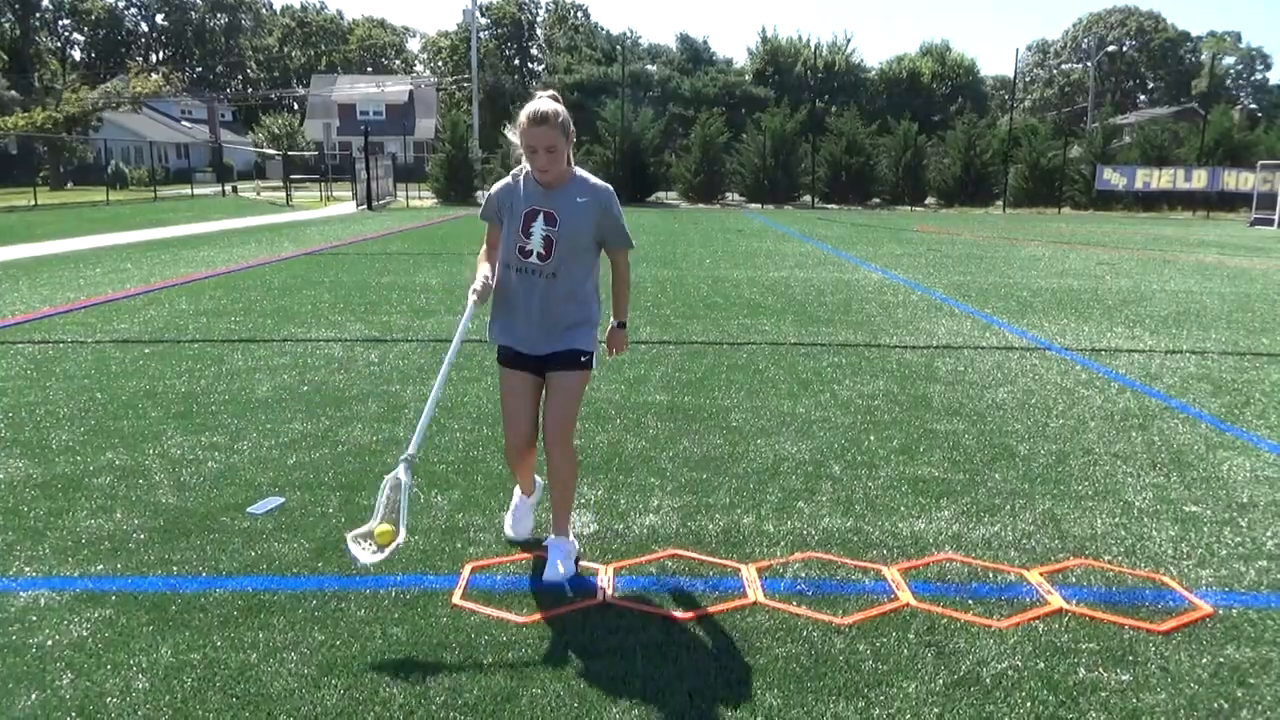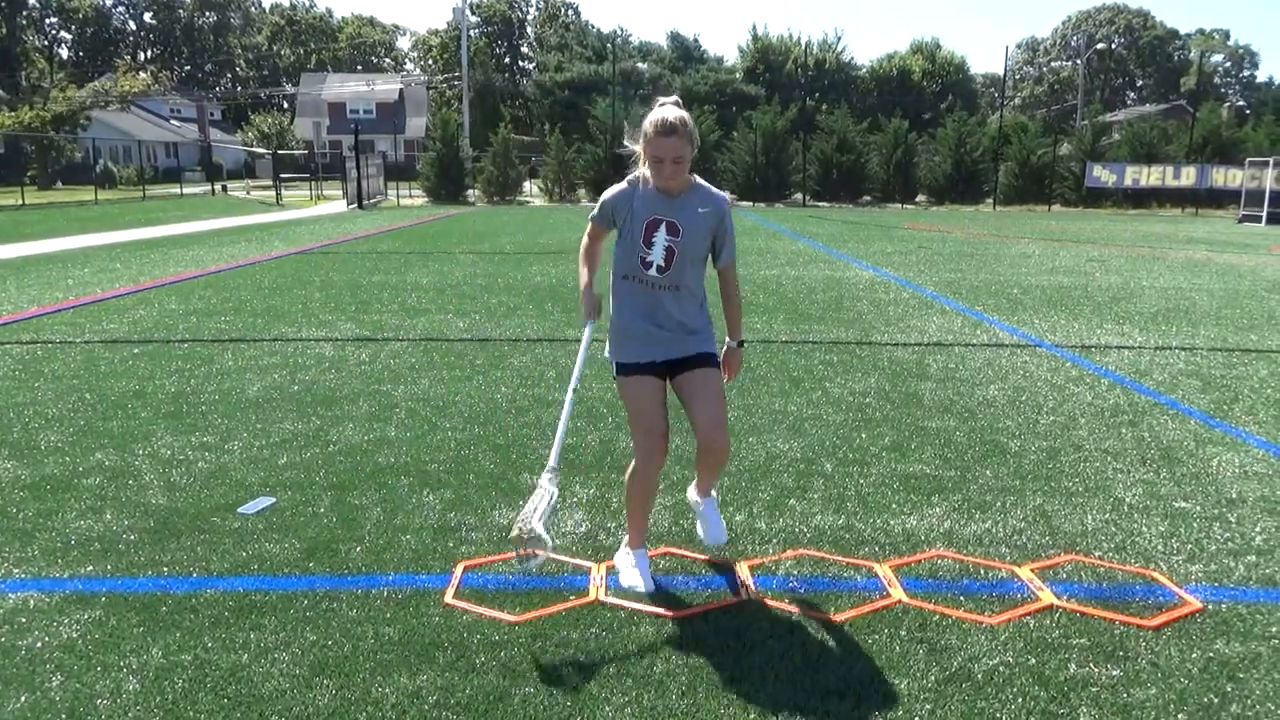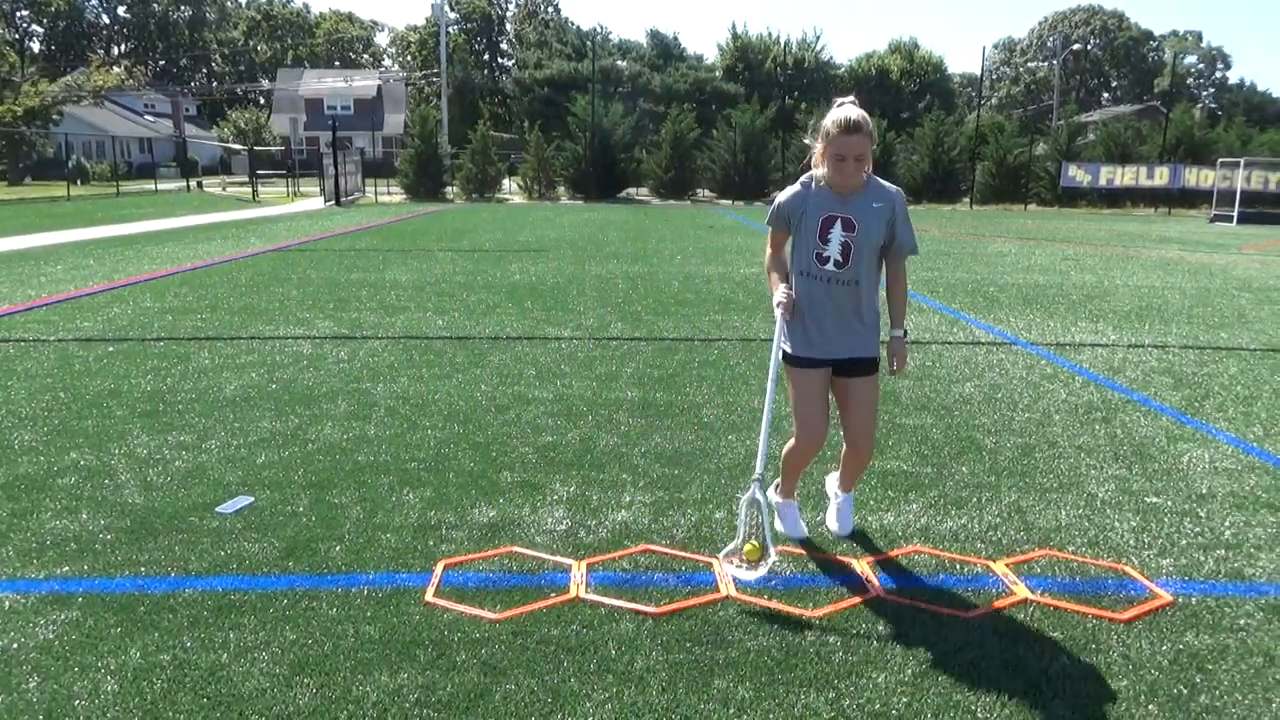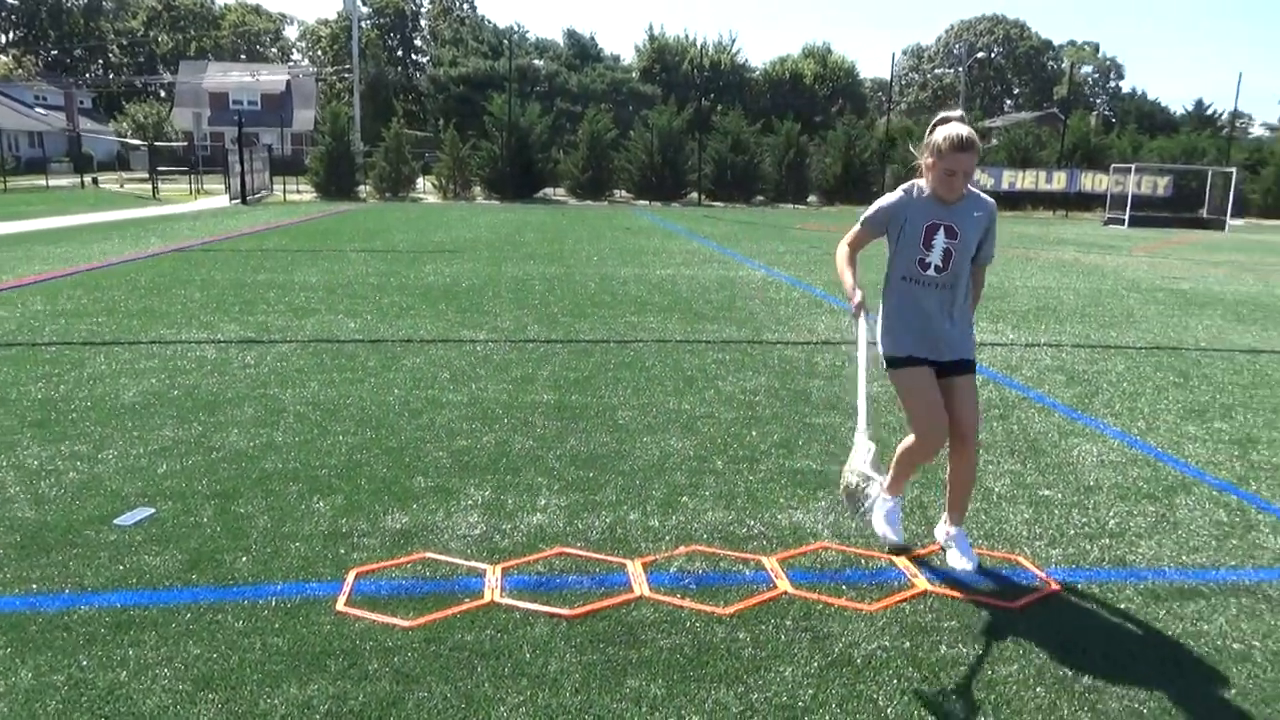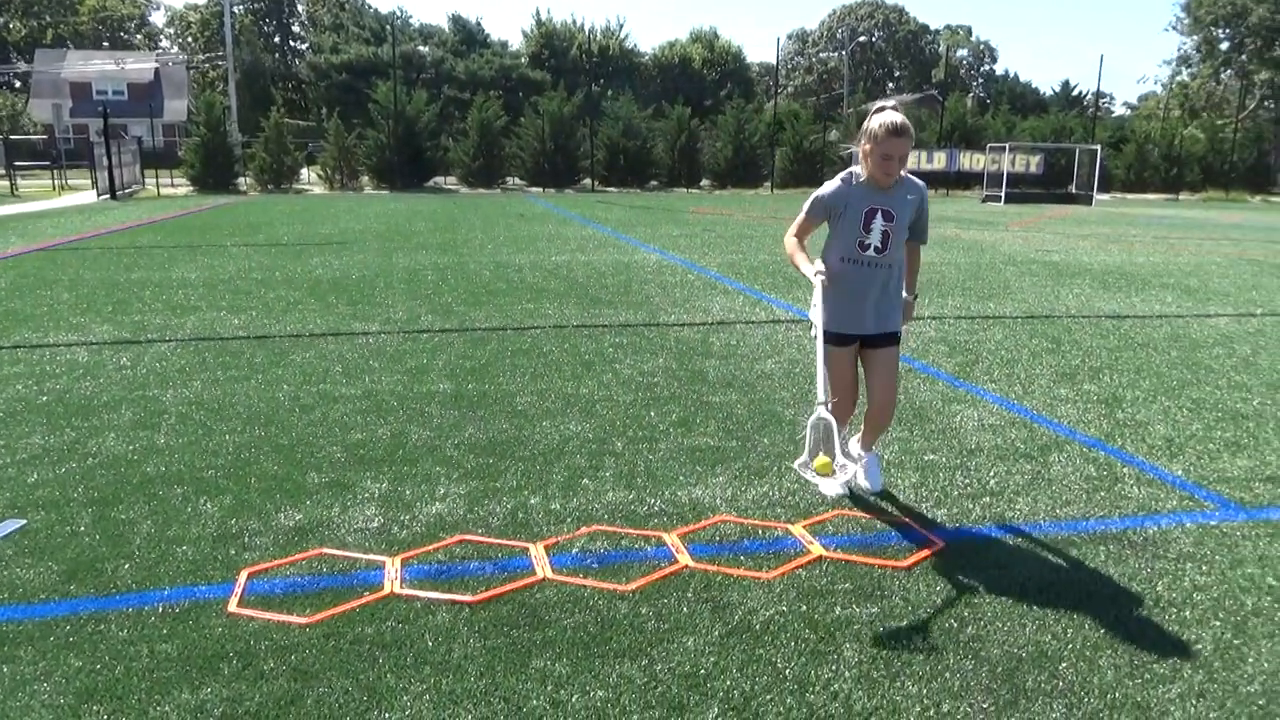
dt=1s
person 1, frame 1
left shoulder: (597, 196)
right shoulder: (505, 193)
left elbow: (619, 263)
right elbow: (491, 249)
left wrist: (619, 323)
right wrist: (484, 277)
left hip: (573, 334)
right hip: (515, 332)
left knee: (557, 438)
right knee: (519, 439)
left ankle: (561, 537)
right ankle: (525, 490)
person 1, frame 2
left shoulder: (714, 205)
right shoulder: (620, 198)
left elbow: (727, 276)
right elbow: (591, 243)
left wrist: (735, 340)
right wrist: (588, 289)
left hip: (693, 340)
right hip: (635, 344)
left knee: (715, 443)
right knee: (651, 452)
left ankle: (705, 494)
right ankle: (633, 547)
person 1, frame 3
left shoulder: (889, 200)
right shoulder: (795, 199)
left elbow: (896, 269)
right elbow: (774, 249)
left wrist: (898, 332)
right wrist: (778, 288)
left hip: (860, 340)
right hip: (805, 337)
left knee: (863, 439)
right knee: (811, 438)
left ankle: (842, 487)
right ankle: (782, 495)
person 1, frame 4
left shoulder: (983, 209)
right shoulder: (898, 205)
right elbow: (848, 247)
right wrist: (852, 289)
left hip: (953, 341)
right hip: (903, 336)
left knee: (965, 439)
right knee: (932, 434)
left ankle: (952, 529)
right ankle: (888, 492)
person 1, frame 5
left shoulder: (916, 193)
right shoulder: (837, 192)
right elbow: (793, 235)
left wrist: (910, 295)
right wrist: (808, 266)
left hip: (884, 315)
right hip: (838, 312)
left knee: (884, 405)
right knee: (844, 400)
left ankle: (863, 448)
